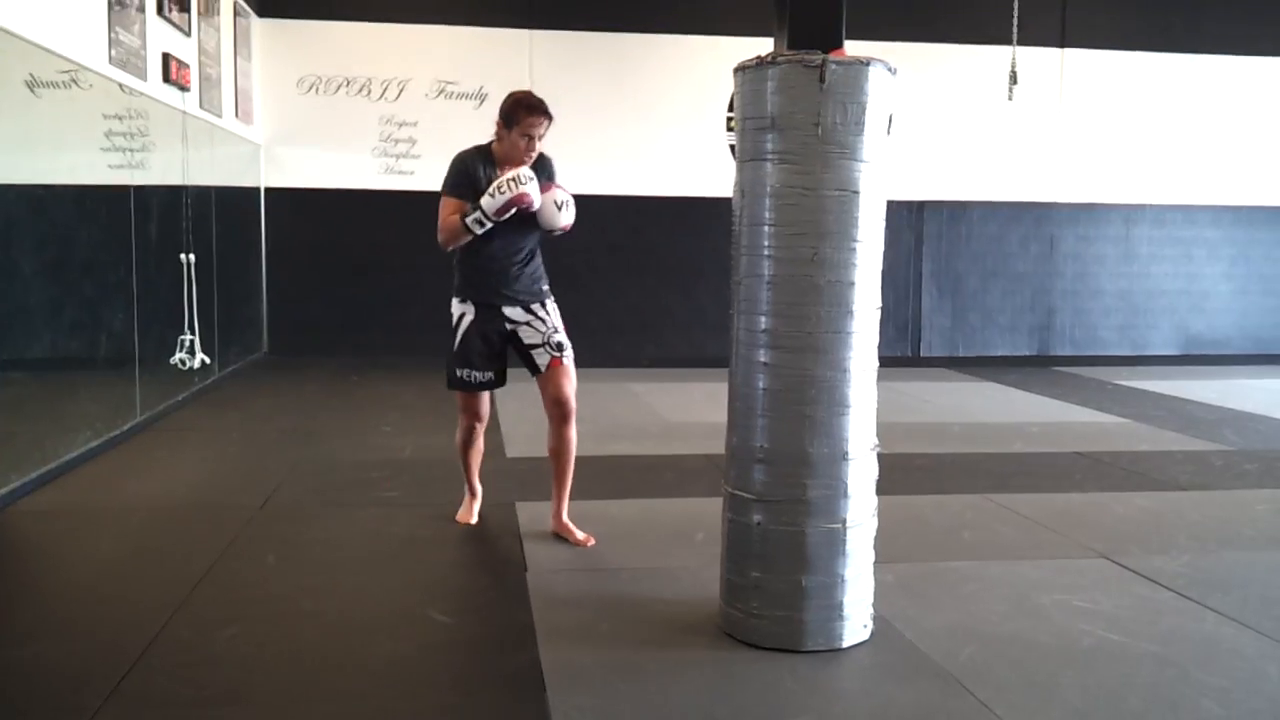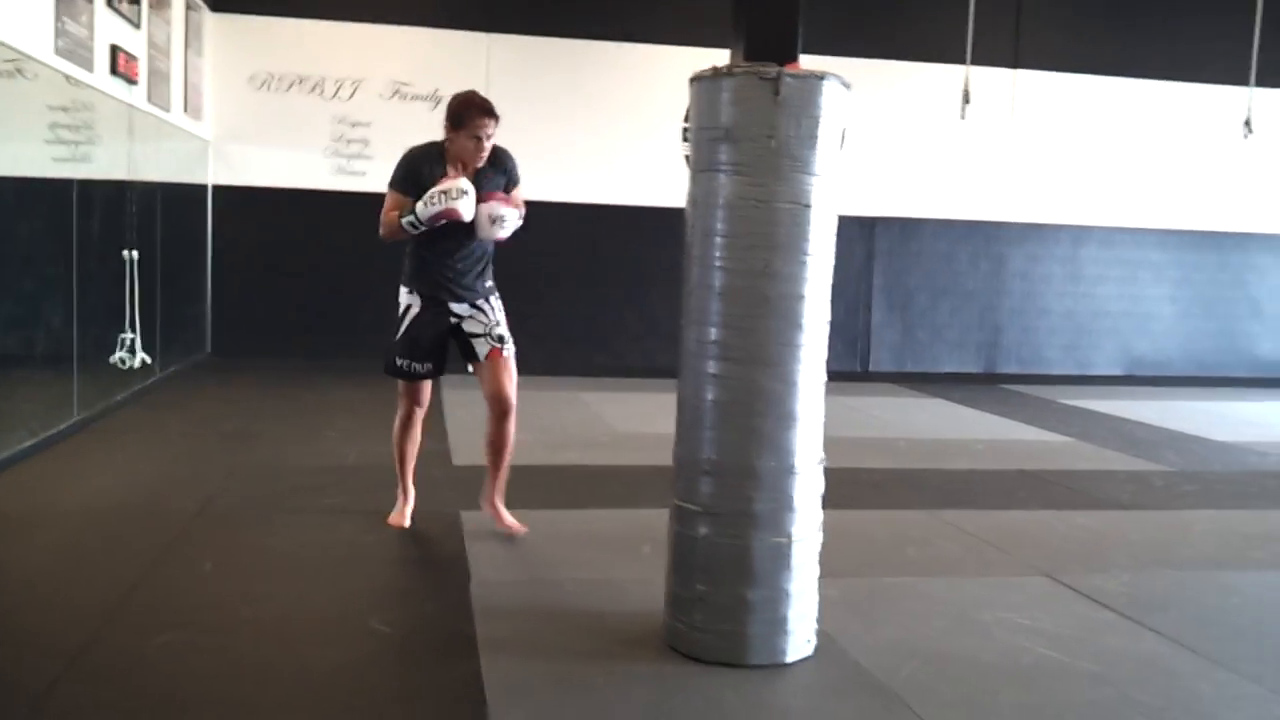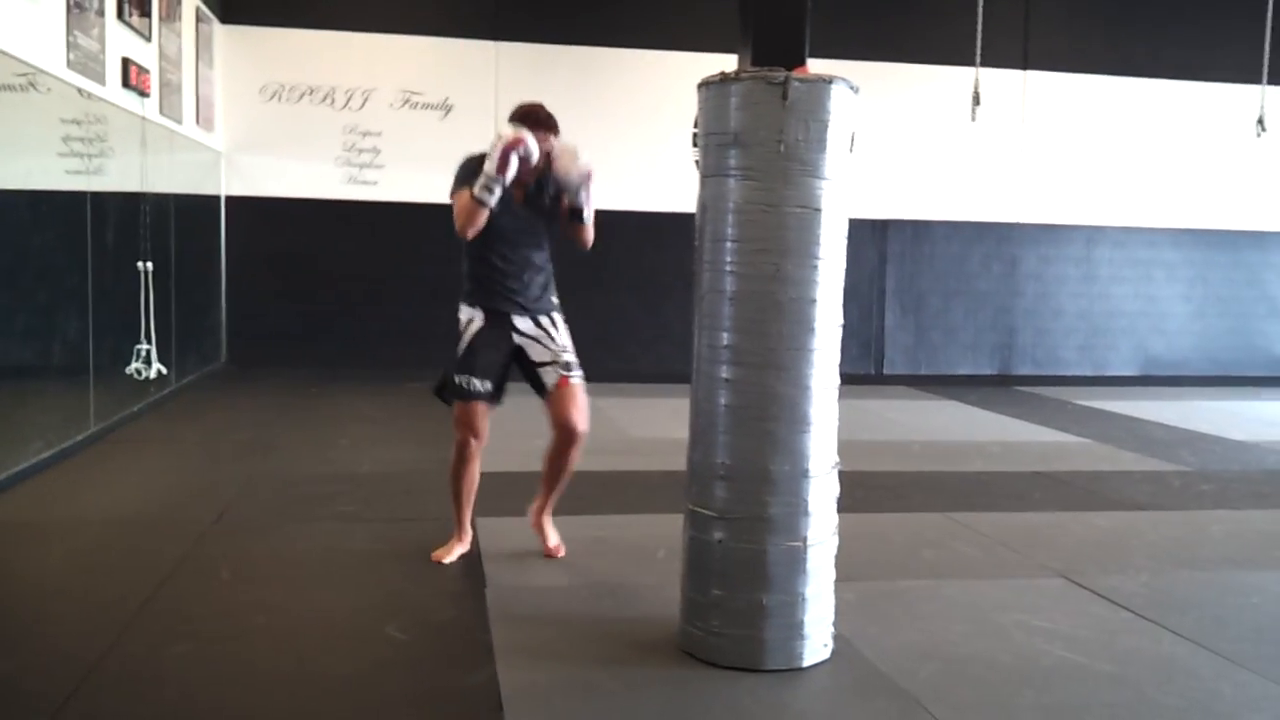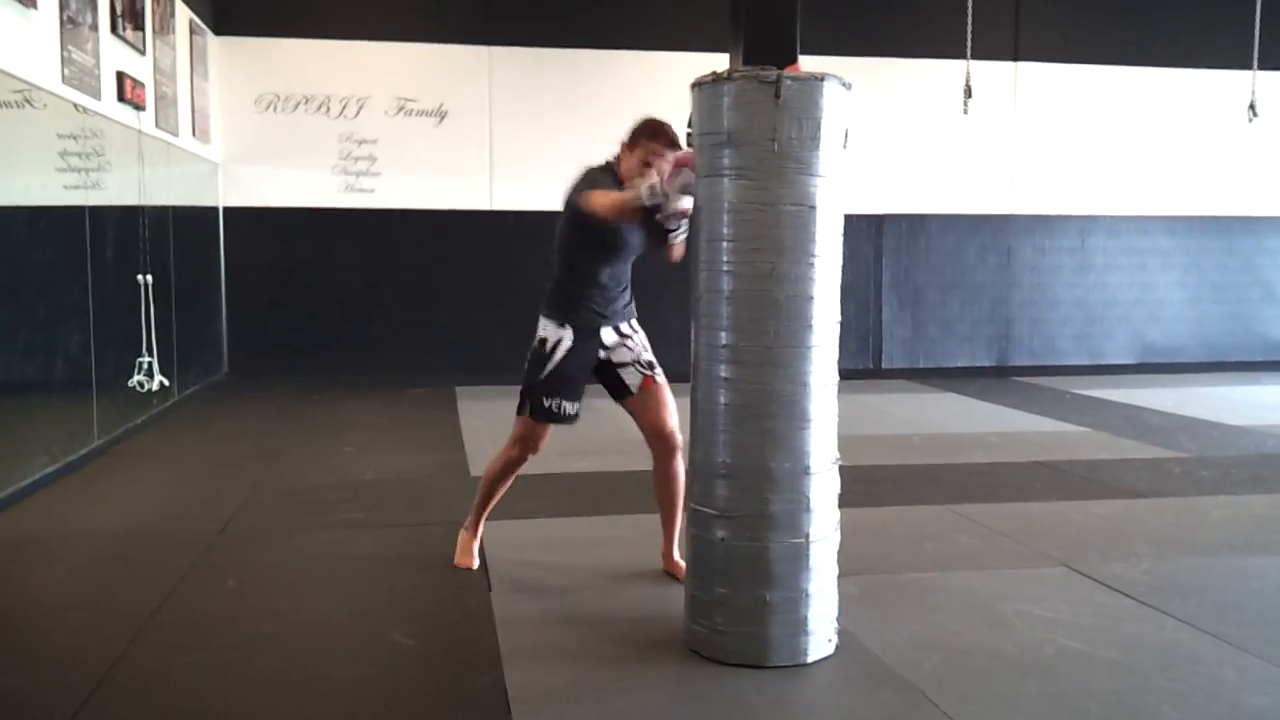
dt=0.5s
person 1, frame 1
left shoulder: (543, 166)
right shoulder: (468, 166)
left elbow: (557, 219)
right elbow: (446, 236)
left wrist: (560, 215)
right wrist: (492, 207)
left hip: (531, 298)
right hip: (477, 303)
left knee: (564, 404)
right knee: (473, 417)
left ankle: (561, 516)
right ankle: (472, 493)
person 1, frame 2
left shoulder: (501, 162)
right shoulder: (417, 162)
left elbow: (517, 211)
right elbow: (386, 228)
right wrist: (424, 214)
left hip: (478, 294)
right hip: (424, 296)
left knee: (504, 398)
right knee: (414, 404)
left ankle: (495, 498)
right ankle: (405, 495)
person 1, frame 3
left shoulder: (552, 175)
right shoulder: (478, 166)
left elbow: (585, 240)
right elbow: (465, 228)
left wrist: (581, 190)
right wrist: (496, 174)
left hip: (539, 314)
right hip: (484, 315)
left knee: (572, 426)
right knee: (469, 434)
left ankle: (541, 511)
right ankle: (461, 534)
person 1, frame 4
left shoulder: (649, 193)
right shoulder: (595, 181)
left elbow: (673, 255)
right elbow: (607, 209)
left wrist: (676, 212)
right wrist: (658, 193)
left hip: (618, 327)
right hip: (567, 329)
left knee: (668, 438)
right knee: (524, 445)
left ankle: (671, 552)
right ankle: (471, 530)
